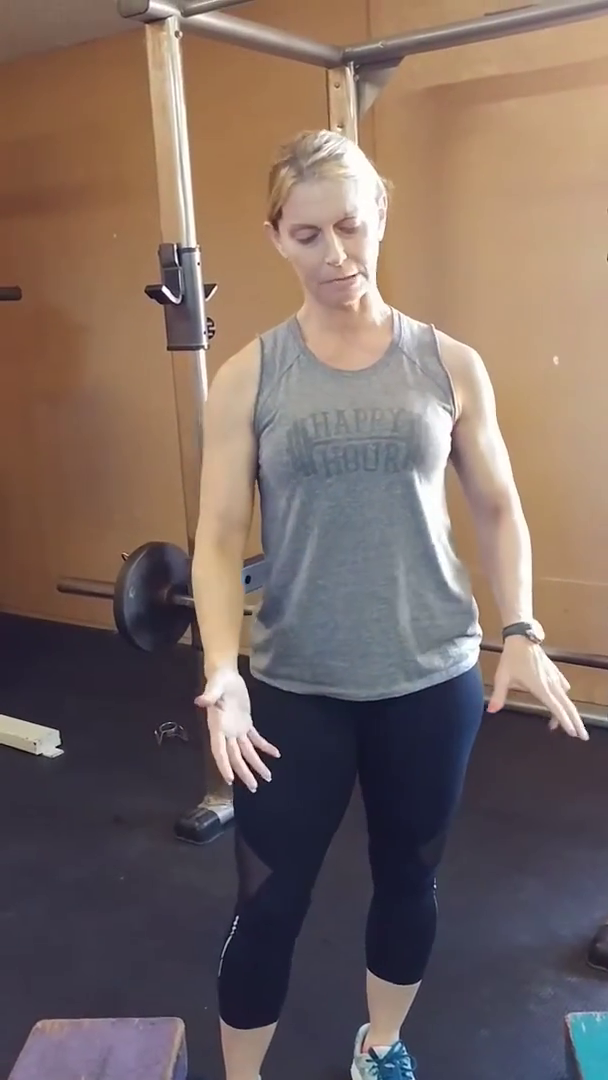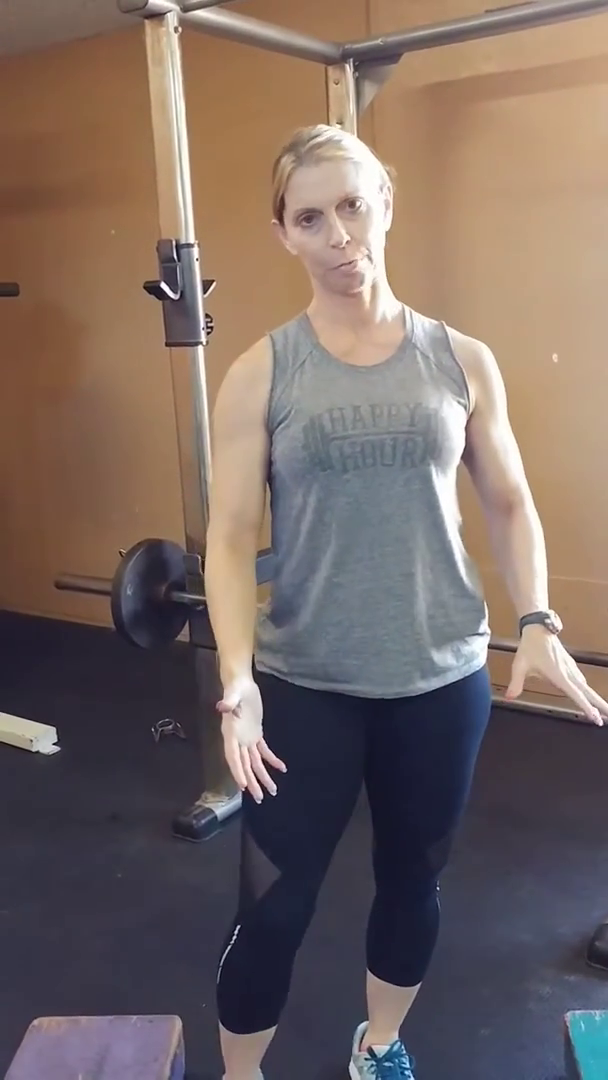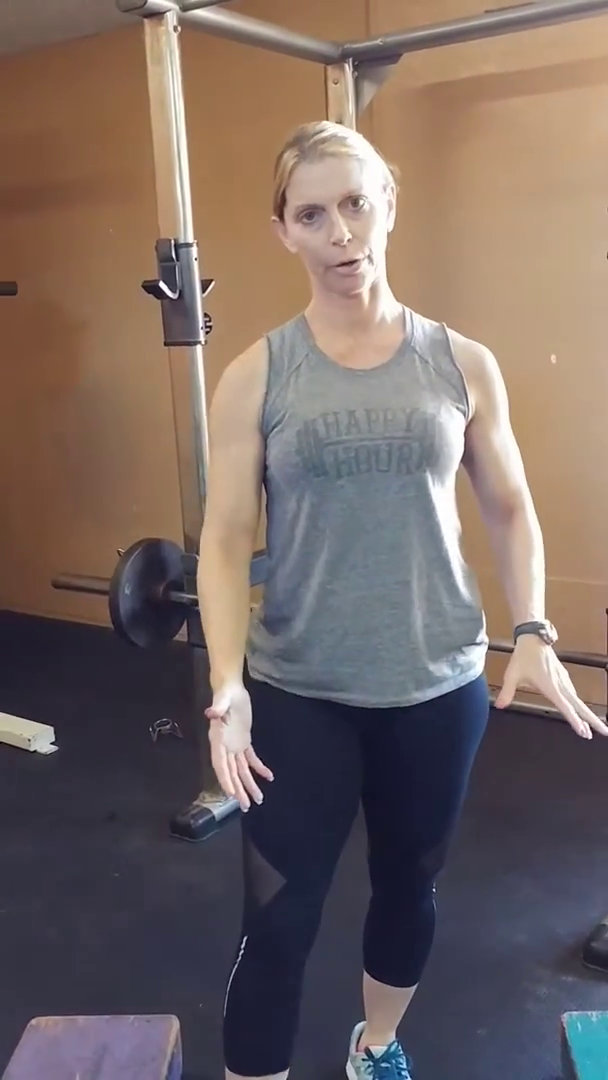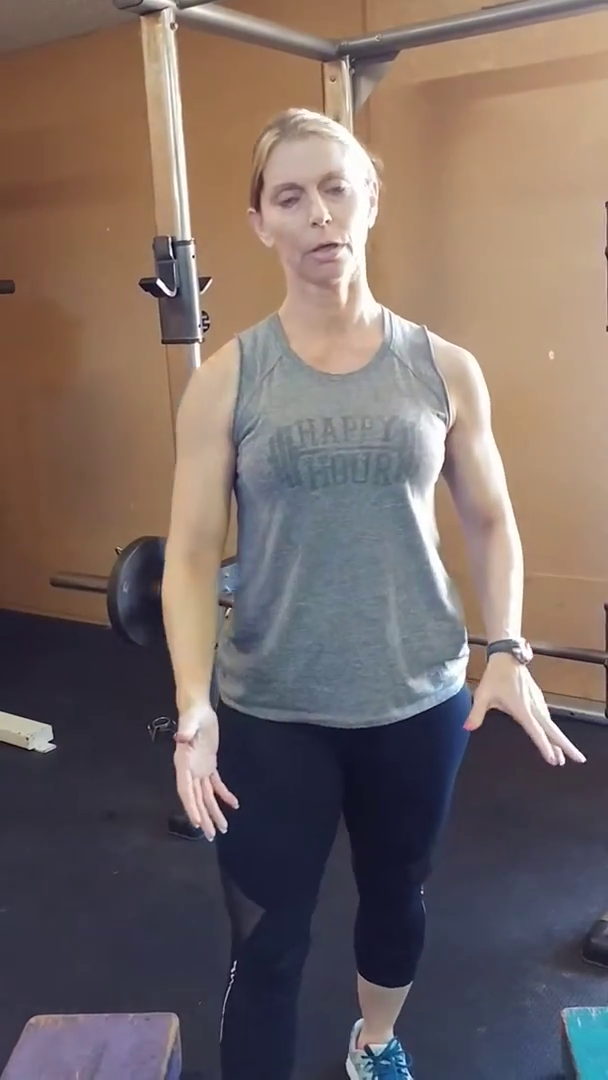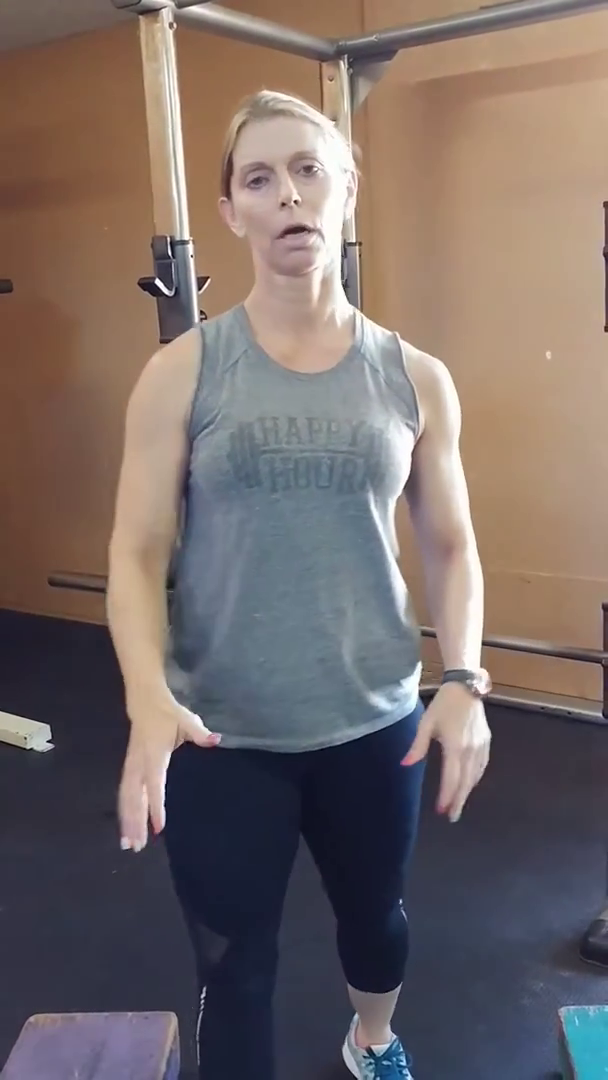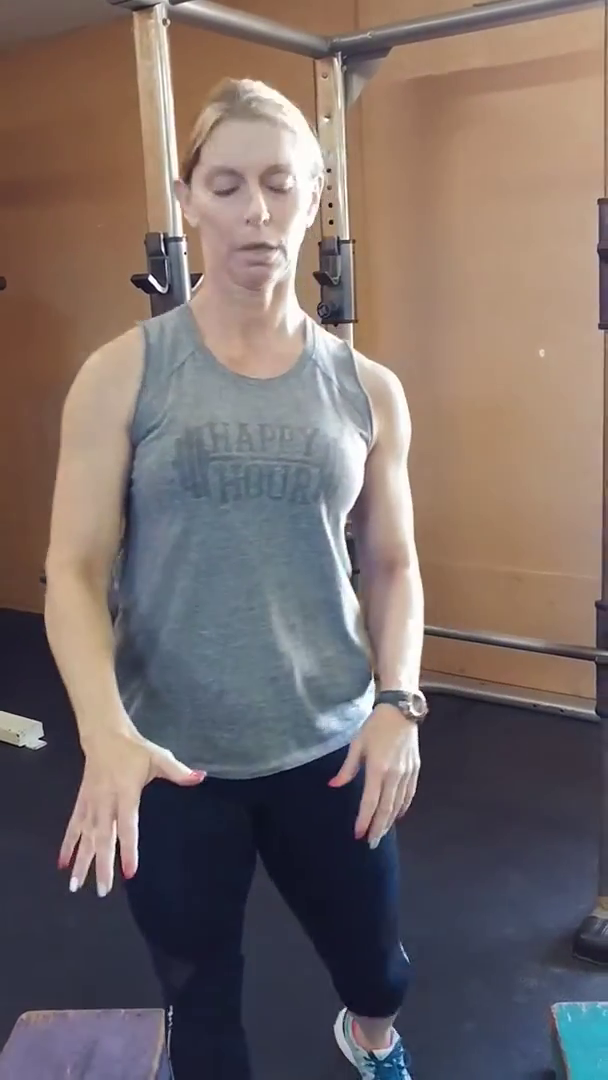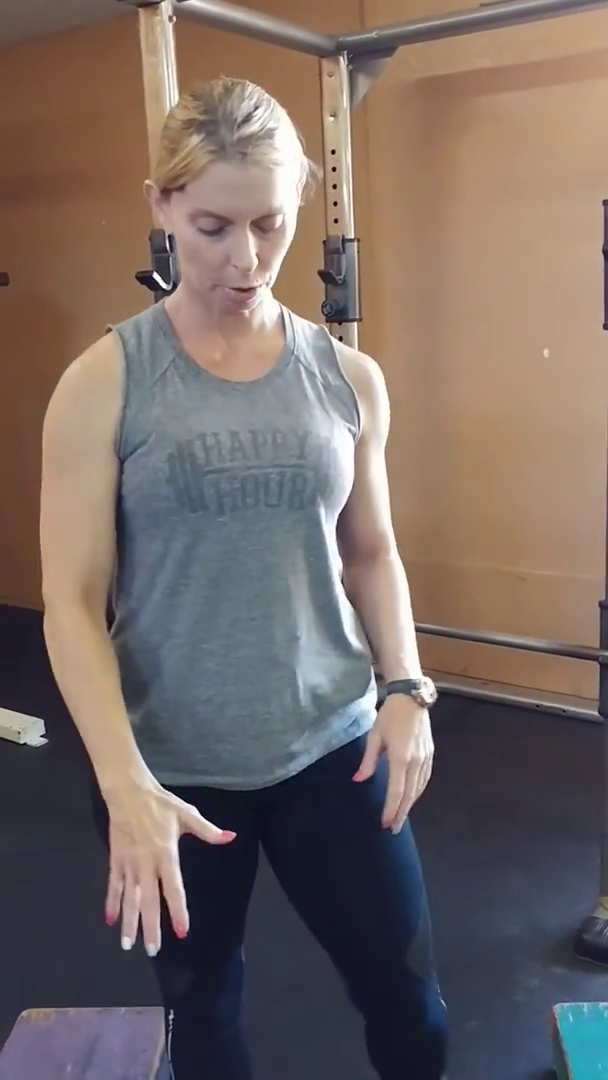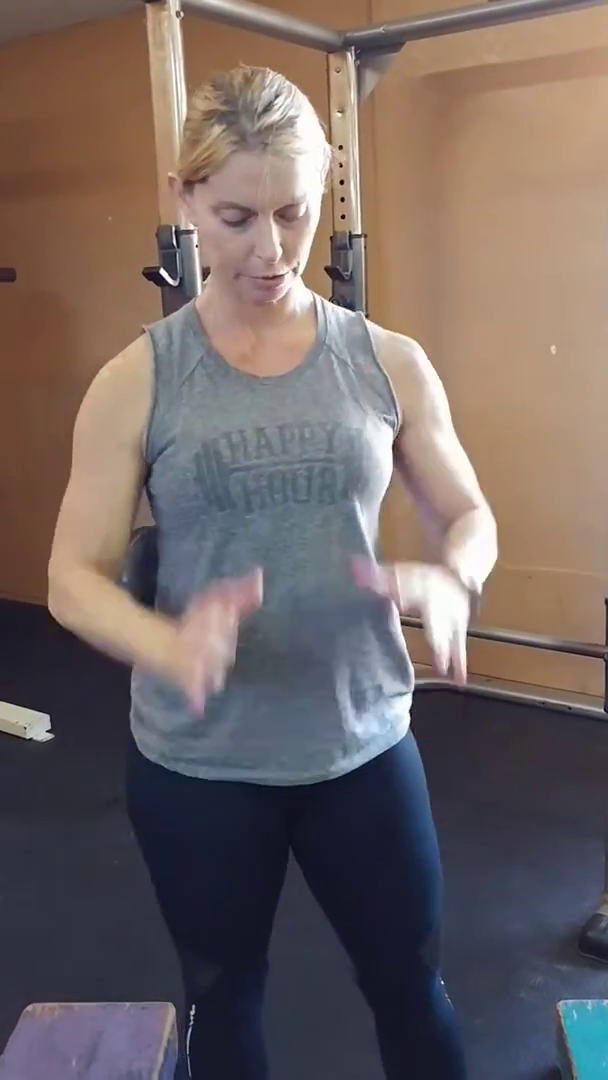
dt=0.3s
person 1, frame 1
left shoulder: (450, 365)
right shoulder: (250, 377)
left elbow: (499, 511)
right elbow: (218, 538)
left wrist: (521, 631)
right wrist: (221, 665)
left hip: (431, 679)
right hip: (295, 687)
left knee: (409, 878)
right knee: (268, 903)
person 1, frame 2
left shoulder: (461, 360)
right shoulder: (260, 374)
left elbow: (509, 505)
right elbow: (230, 539)
right wrist: (236, 675)
left hip: (441, 677)
right hip: (305, 683)
left knee: (412, 882)
right knee: (271, 909)
person 1, frame 3
left shoulder: (463, 365)
right shoulder: (256, 377)
left elbow: (510, 511)
right elbow: (224, 544)
right wrist: (226, 684)
left hip: (438, 685)
right hip: (298, 693)
left knee: (408, 887)
right knee: (277, 925)
person 1, frame 4
left shoulder: (446, 371)
right shoulder: (227, 380)
left elbow: (490, 524)
right elbow: (190, 555)
left wrist: (505, 650)
right wrist: (193, 702)
left hip: (419, 701)
right hip: (271, 712)
left knee: (396, 895)
right knee: (266, 948)
person 1, frame 5
left shoulder: (415, 379)
right shoulder: (183, 372)
left elbow: (449, 546)
right elbow: (135, 555)
left wrist: (462, 679)
right wrist: (148, 700)
left hip: (375, 720)
right hip: (221, 735)
left knee: (375, 913)
right knee: (235, 972)
person 1, frame 6
left shoulder: (367, 390)
right shoulder: (122, 374)
left elbow: (392, 567)
right elbow: (73, 571)
left wrist: (398, 702)
right wrist: (106, 734)
left hip: (327, 745)
right hip: (167, 757)
left knee: (375, 963)
person 1, frame 7
left shoulder: (350, 378)
right shoulder: (104, 382)
right elbow: (70, 601)
left wrist: (406, 689)
right wrist: (126, 784)
left hip: (331, 748)
right hip: (172, 768)
left knee: (408, 997)
person 1, frame 8
left shoulder: (386, 364)
right shoulder: (137, 380)
left elbow: (471, 521)
right elbow: (74, 577)
left wrist: (448, 577)
right wrist: (164, 645)
left hip: (363, 747)
right hip: (198, 763)
left knee: (413, 994)
